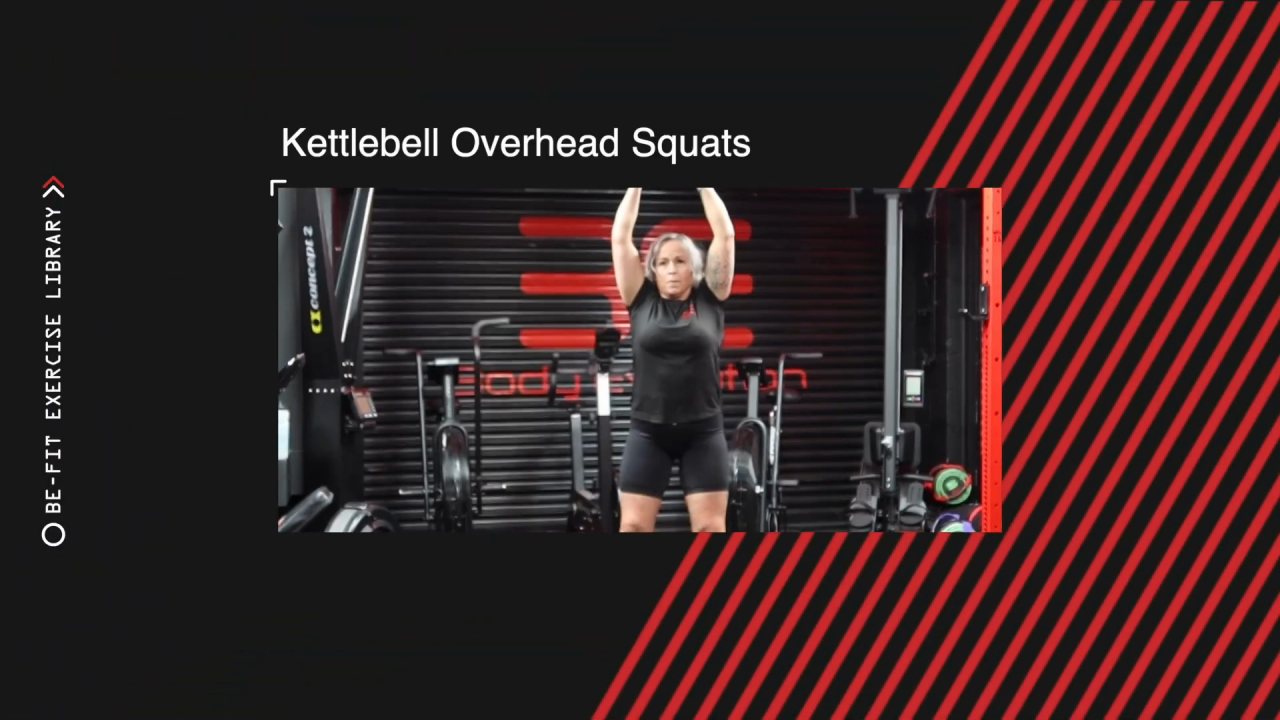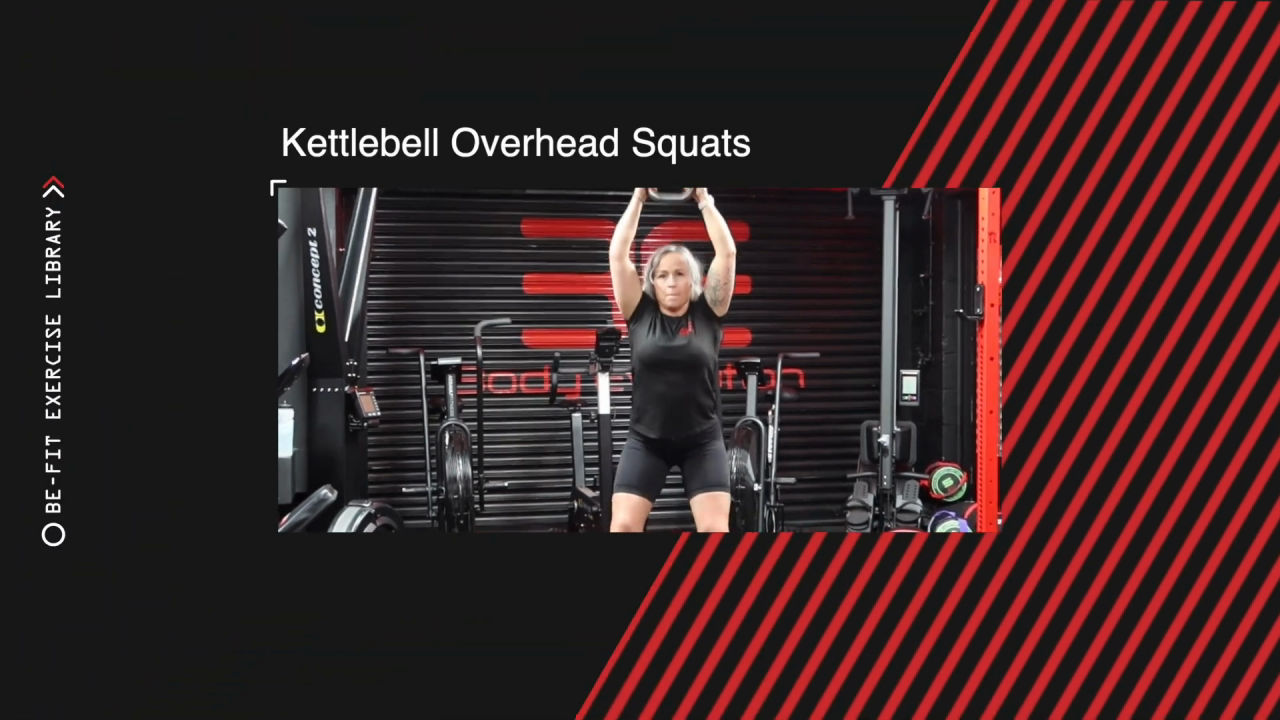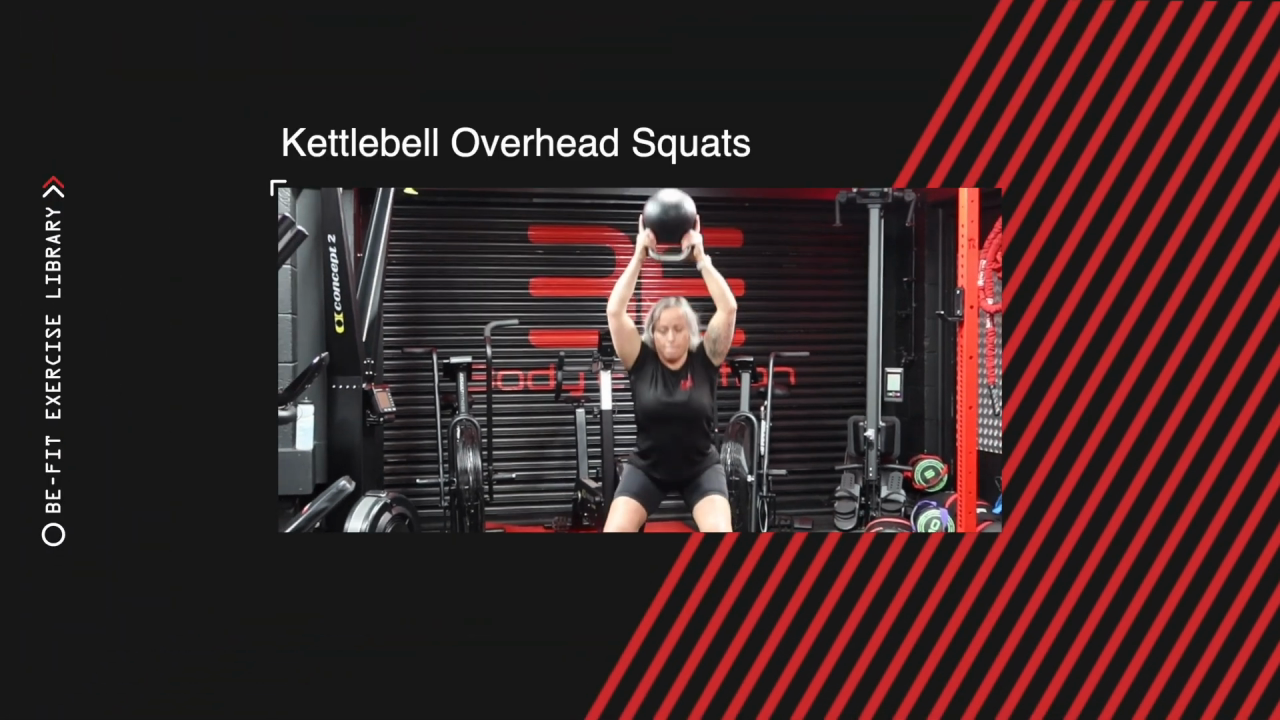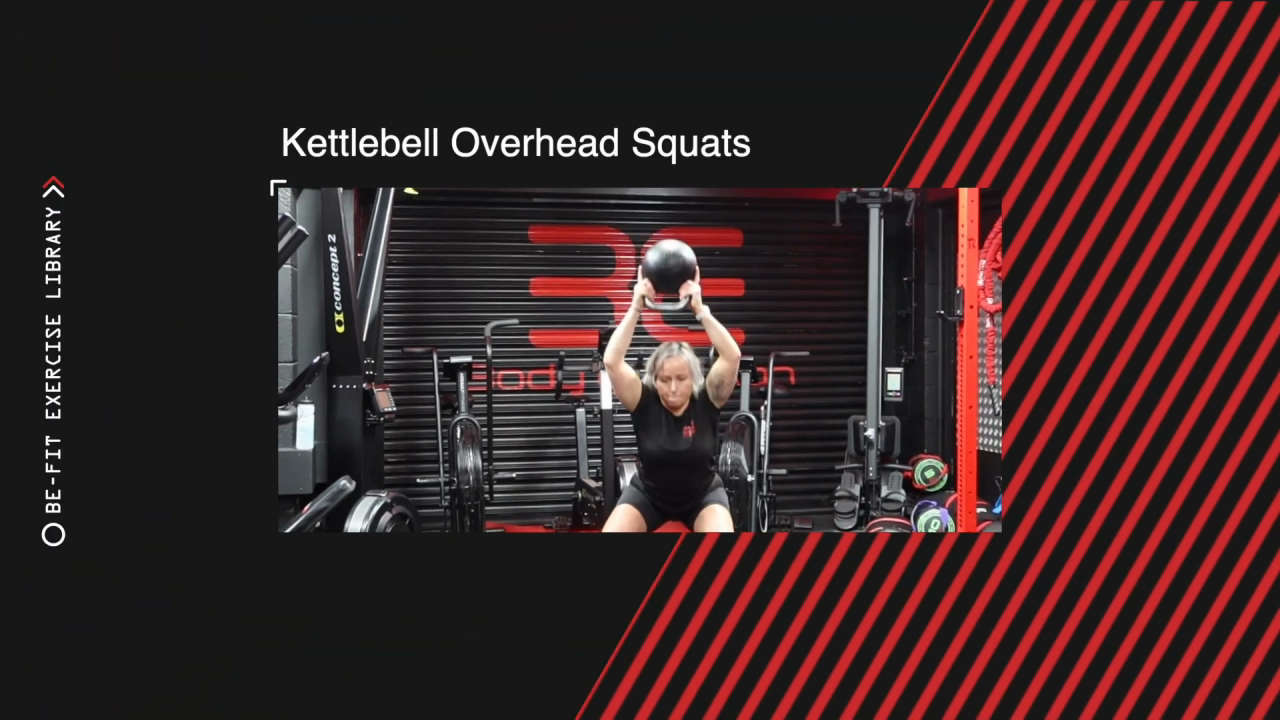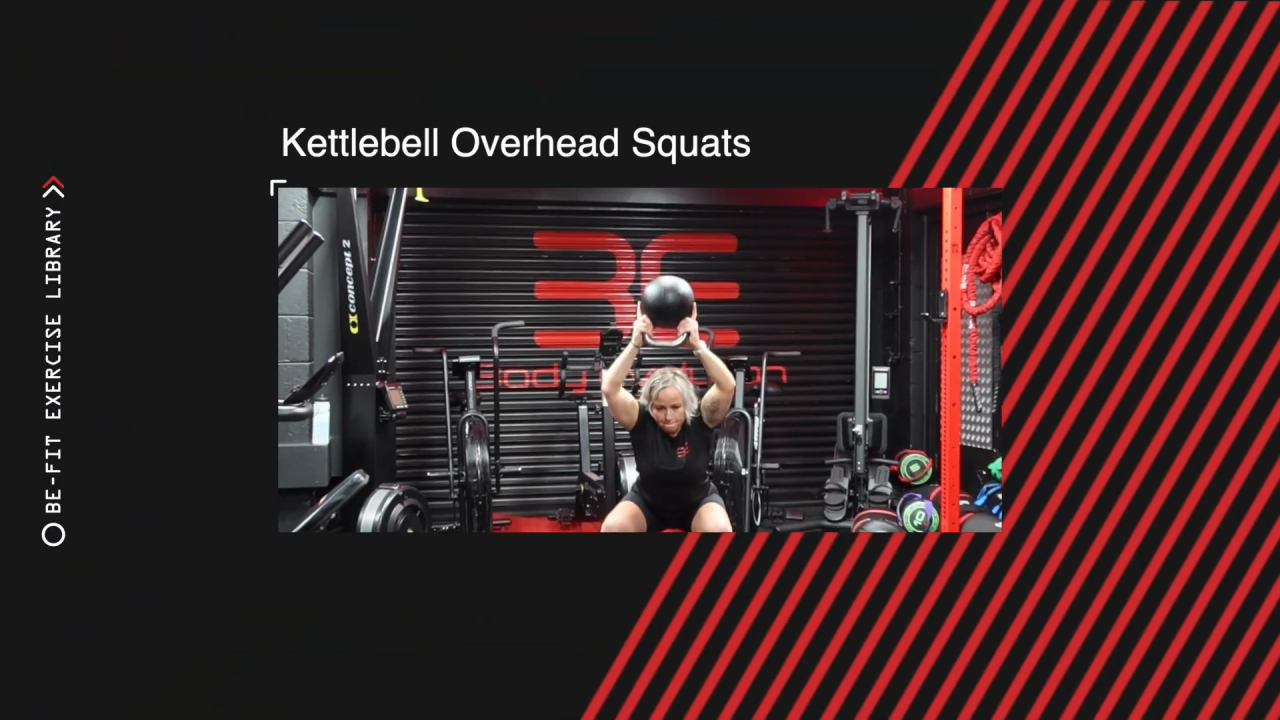
dt=0.3s
person 1, frame 1
left shoulder: (709, 299)
right shoulder: (642, 300)
left elbow: (725, 235)
right elbow: (620, 238)
left wrist: (705, 188)
right wrist: (636, 187)
left hip: (702, 431)
right hip: (649, 431)
left knee: (710, 530)
right knee: (634, 526)
person 1, frame 2
left shoulder: (707, 313)
right shoulder: (640, 314)
left elbow: (727, 253)
right elbow: (618, 253)
left wrist: (703, 198)
right wrist: (639, 196)
left hip: (701, 442)
right hip: (646, 440)
left knee: (715, 534)
right knee: (623, 528)
person 1, frame 3
left shoulder: (705, 359)
right shoulder: (641, 361)
left elbow: (728, 308)
right elbow: (615, 311)
left wrist: (701, 258)
right wrist: (638, 257)
left hip: (700, 470)
right hip: (648, 469)
right knee: (615, 532)
person 1, frame 4
left shoulder: (707, 399)
right shoulder: (643, 401)
left elbow: (731, 356)
right elbow: (612, 360)
left wrist: (700, 309)
right wrist: (636, 307)
left hip: (702, 495)
right hip: (649, 494)
right knee: (612, 535)
person 1, frame 5
left shoulder: (701, 420)
right shoulder: (640, 420)
left elbow: (727, 386)
right elbow: (609, 388)
left wrist: (698, 345)
right wrist: (635, 343)
left hip: (697, 502)
right hip: (649, 502)
left knee: (720, 530)
right knee: (612, 527)
